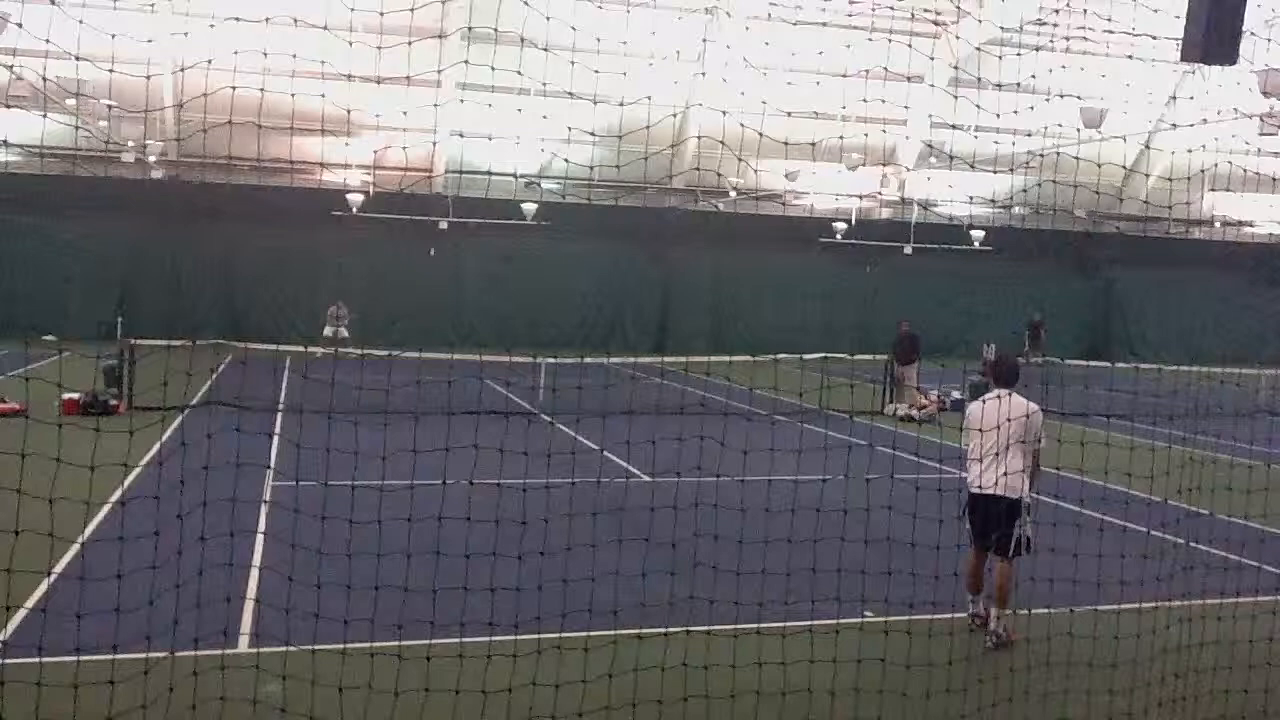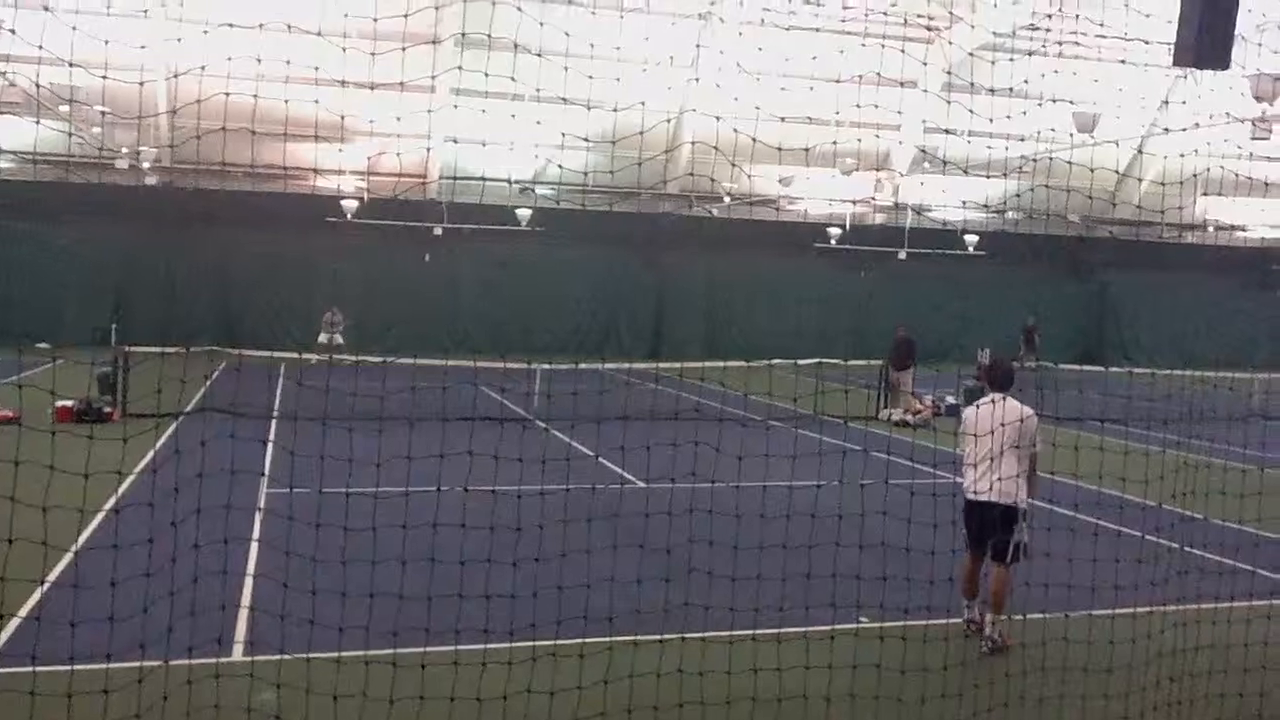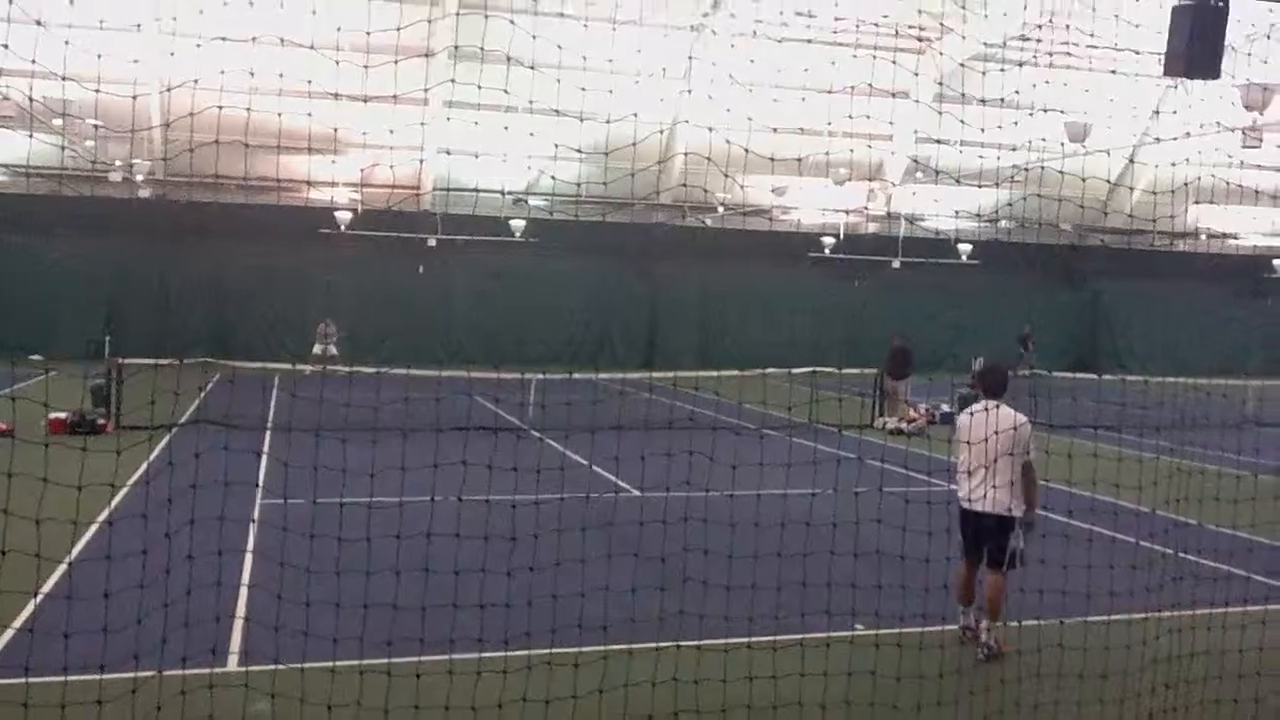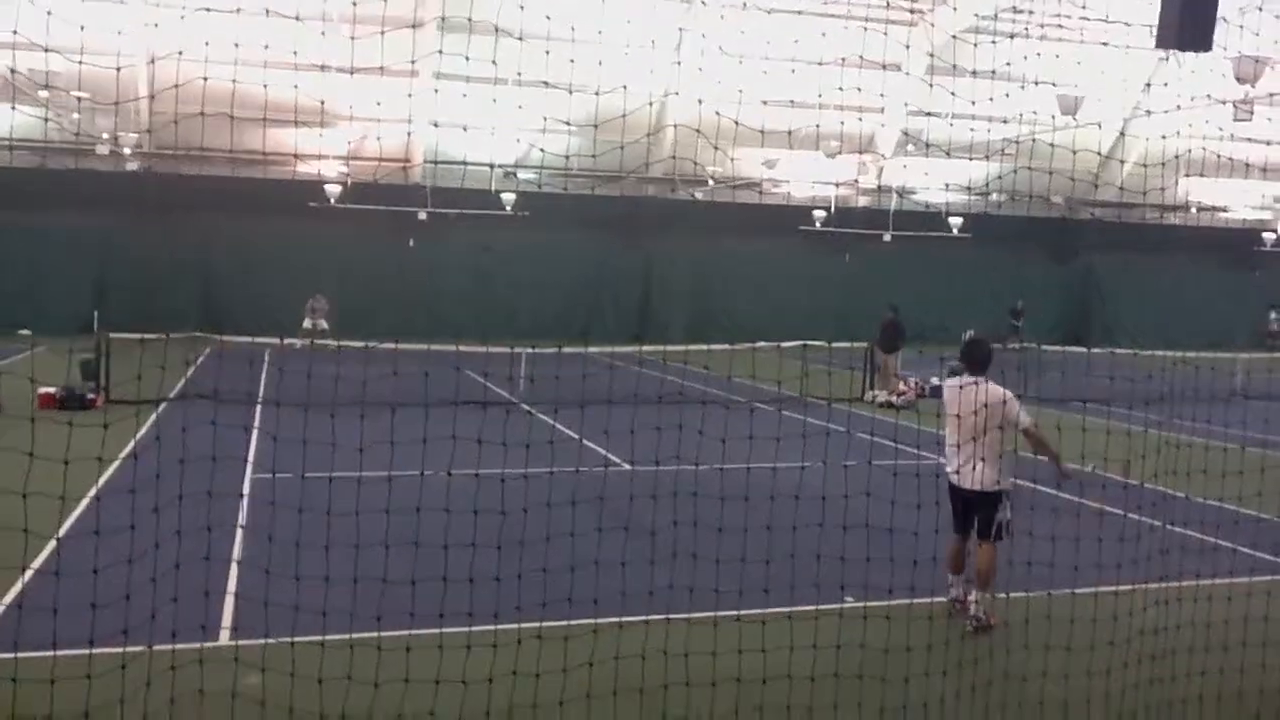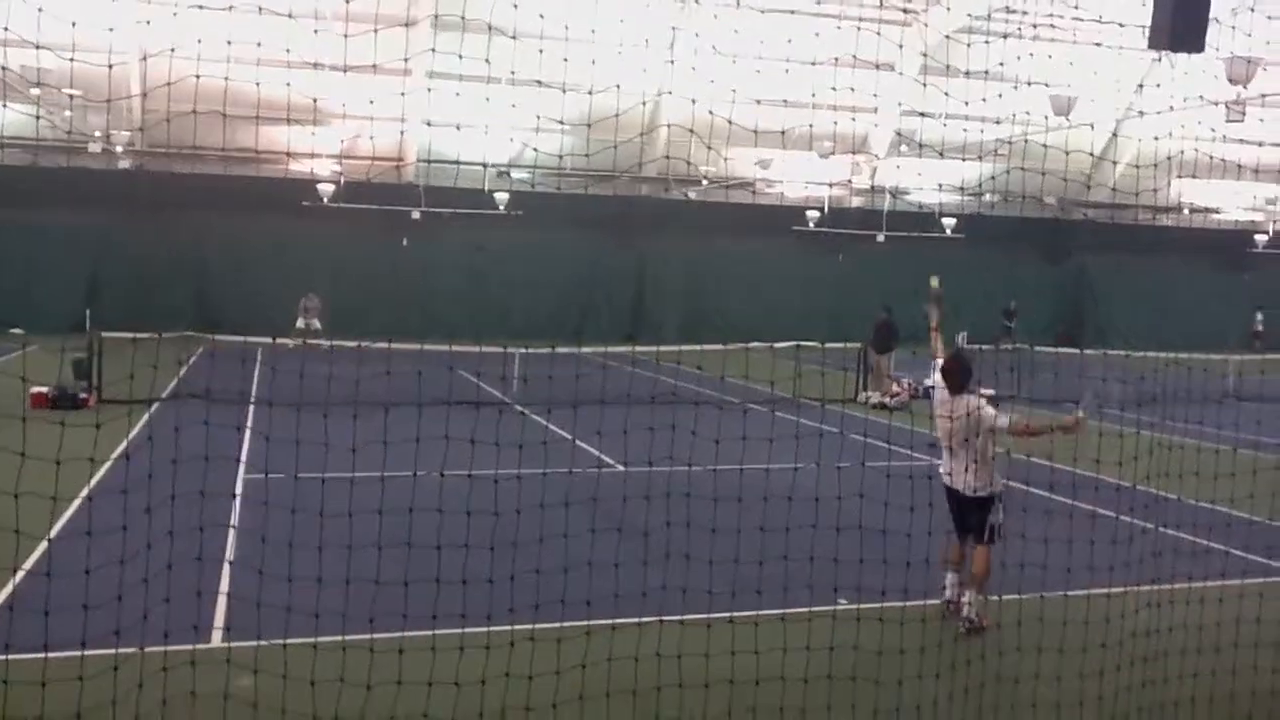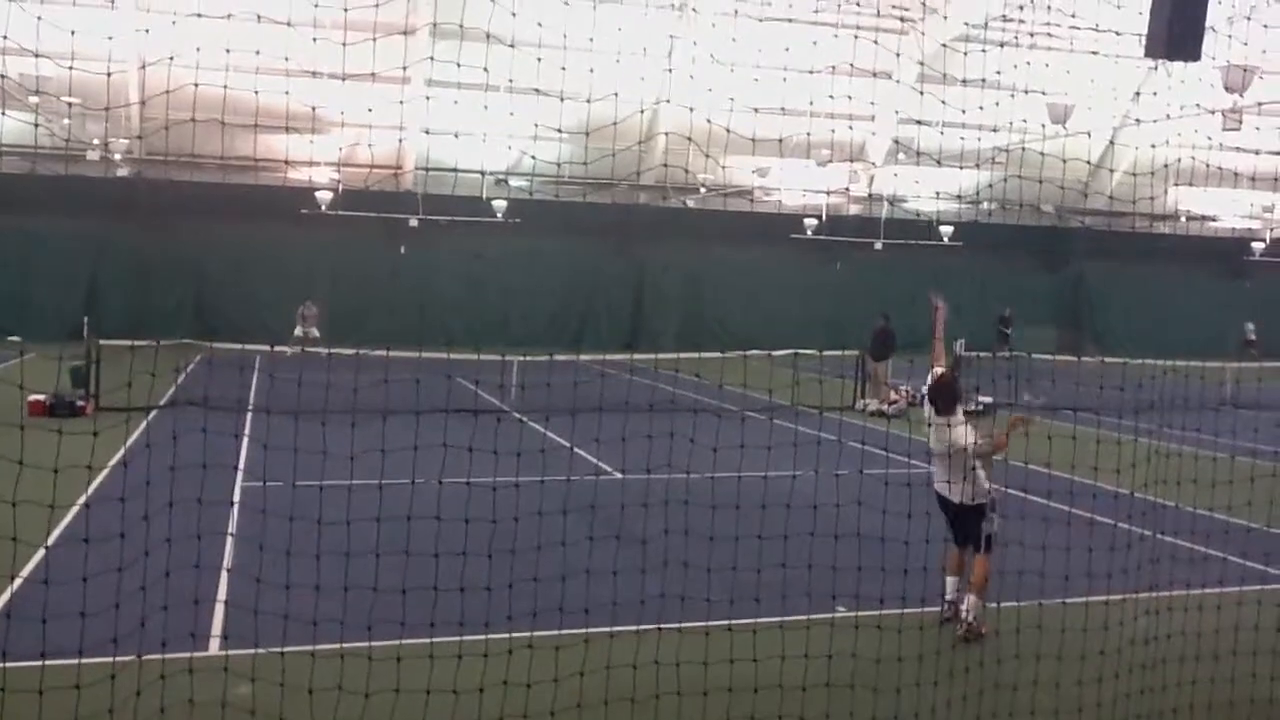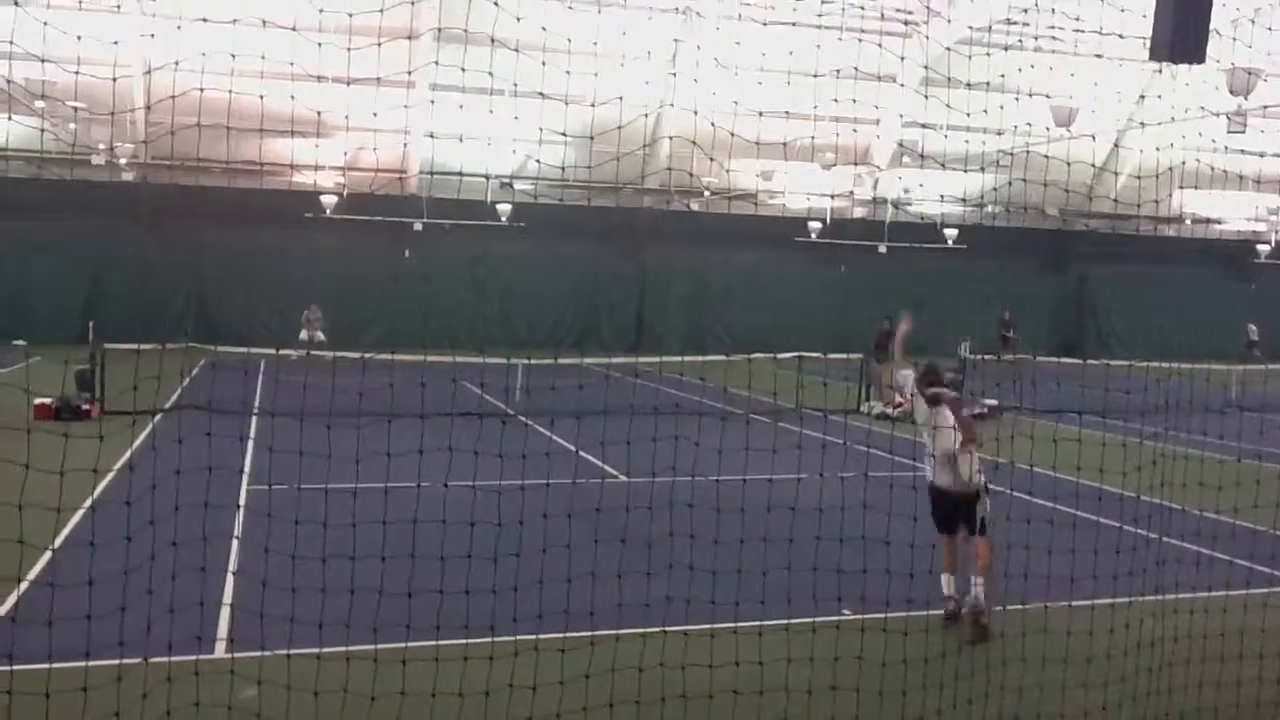
dt=0.2s
person 1, frame 1
left shoulder: (974, 408)
right shoulder: (1031, 411)
right elbow: (1034, 459)
right wrist: (1025, 488)
left hip: (977, 490)
right hip: (1011, 493)
left knee: (978, 552)
right knee: (1004, 559)
left ankle: (976, 610)
right ankle: (997, 627)
person 1, frame 2
left shoulder: (970, 413)
right shoulder: (1026, 415)
right elbow: (1031, 464)
right wrist: (1026, 496)
left hip: (974, 496)
right hip: (1008, 499)
left knee: (973, 557)
right knee: (1001, 565)
left ankle: (970, 616)
right ankle: (992, 633)
person 1, frame 3
left shoulder: (963, 419)
right shoulder: (1019, 422)
right elbow: (1028, 471)
right wrist: (1030, 508)
left hip: (968, 504)
right hip: (1003, 507)
left knee: (968, 565)
right knee: (997, 572)
left ankle: (967, 623)
right ankle: (987, 638)
person 1, frame 4
left shoulder: (950, 388)
right shoulder: (1000, 397)
right elbow: (1032, 434)
right wrist: (1057, 460)
left hip: (956, 478)
right hip: (990, 483)
left knee: (959, 538)
right knee: (987, 544)
left ankle: (956, 594)
right ankle: (977, 610)
person 1, frame 5
left shoulder: (939, 390)
right shoulder: (979, 411)
left elbow: (939, 355)
right elbow: (1017, 429)
left wrist: (934, 326)
right wrist: (1061, 426)
left hip: (951, 481)
right hip: (981, 487)
left knee: (960, 538)
right knee: (982, 546)
left ankle: (951, 596)
right ankle: (971, 612)
person 1, frame 6
left shoulder: (932, 404)
right shoulder: (958, 430)
left elbow: (939, 356)
right elbow: (986, 452)
left wrist: (940, 316)
right wrist: (1012, 426)
left hip: (945, 491)
right hip: (973, 497)
left knee: (959, 546)
right knee: (981, 555)
left ankle: (950, 602)
right ankle: (968, 619)
person 1, frame 7
left shoulder: (919, 394)
right shoulder: (951, 422)
left elbow: (899, 365)
right elbow: (966, 451)
left wrist: (901, 333)
right wrist: (961, 413)
left hip: (938, 485)
right hip: (967, 487)
left knee: (948, 539)
right knee: (981, 543)
left ankle: (950, 599)
right ankle: (977, 601)
